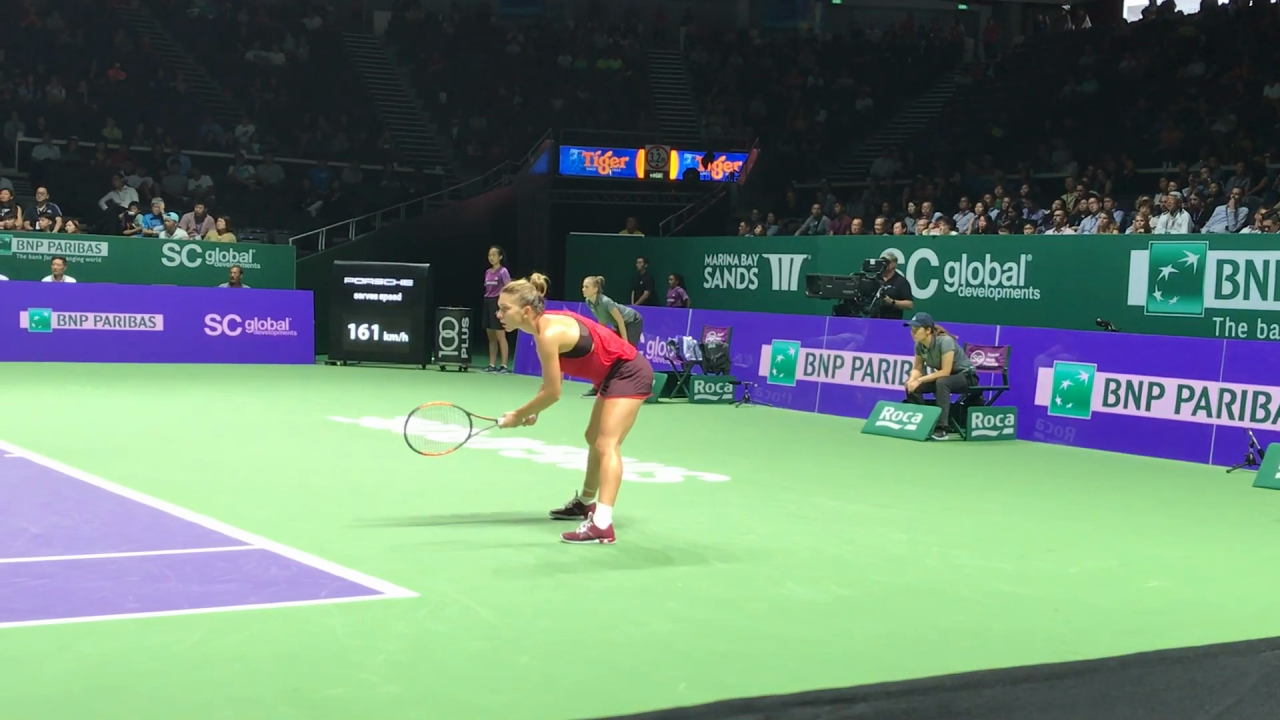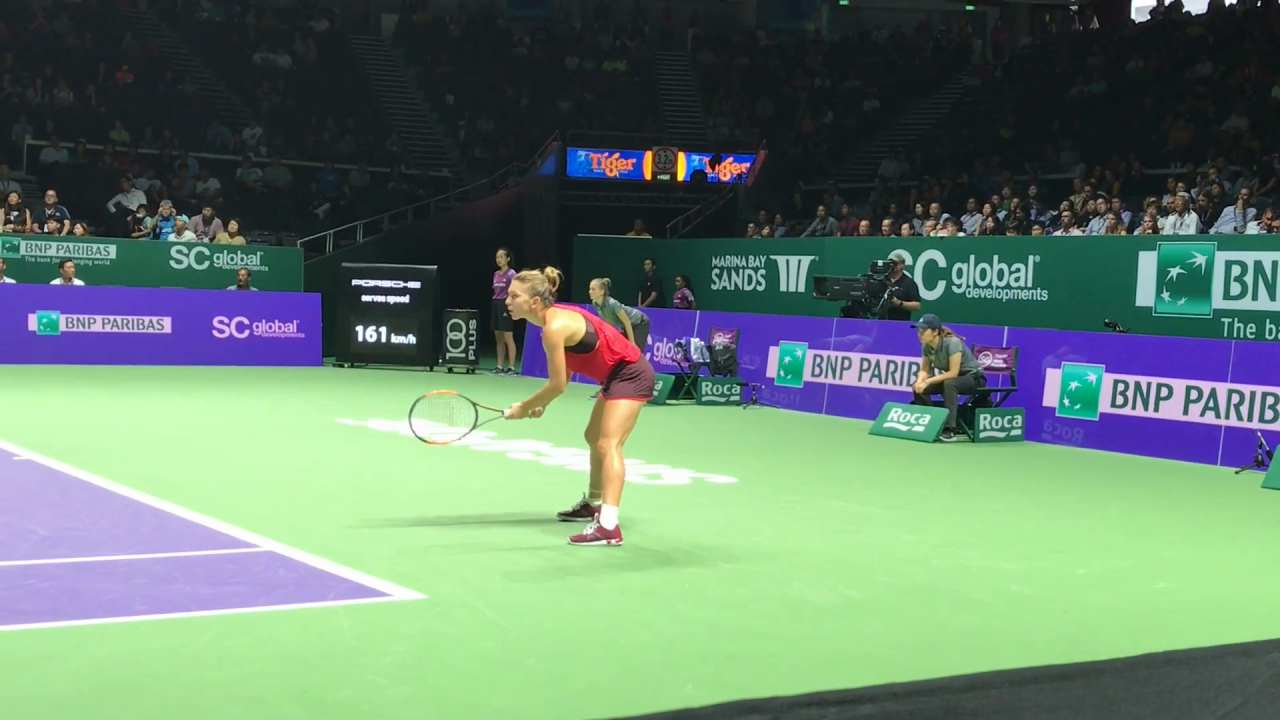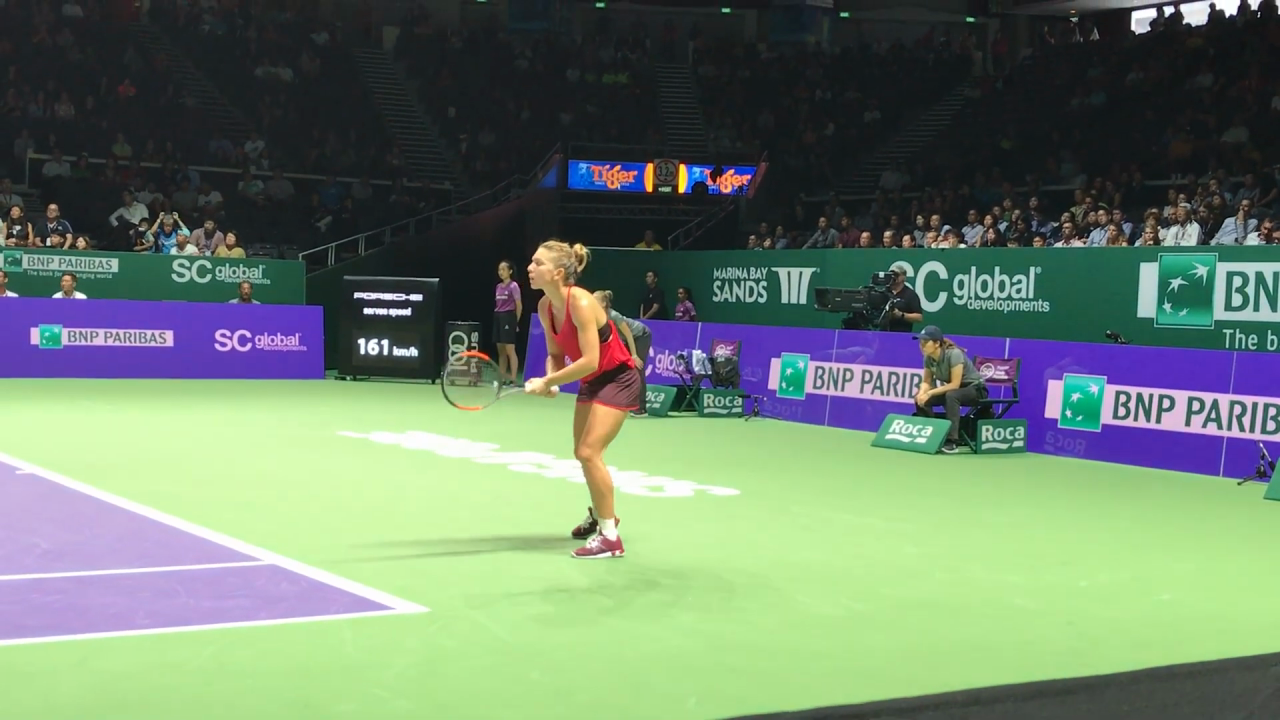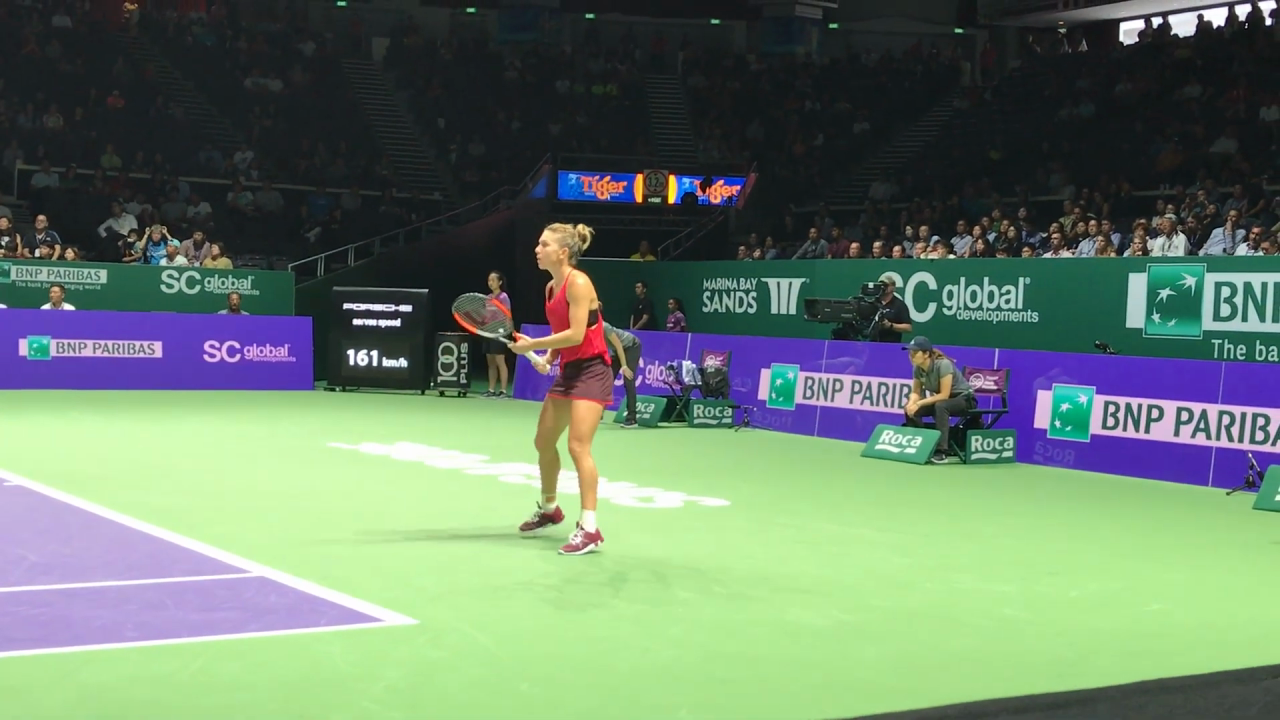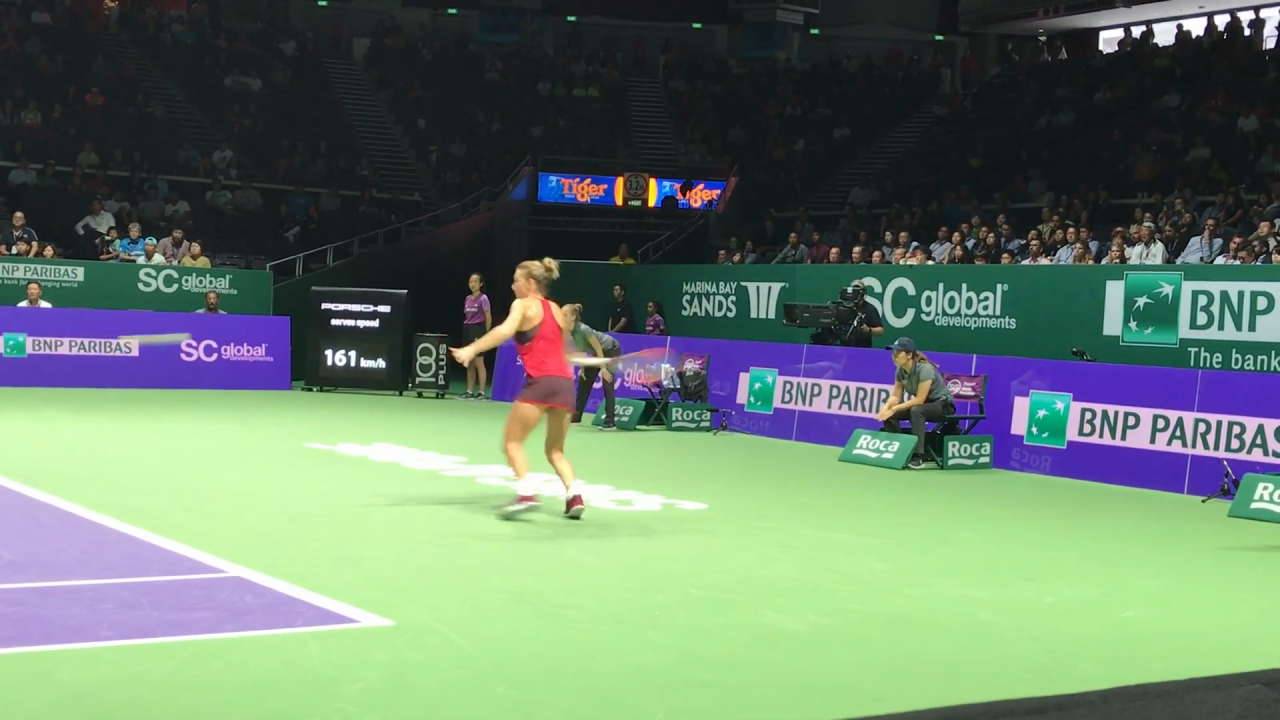
dt=1s
person 1, frame 1
left shoulder: (550, 333)
right shoulder: (544, 327)
left elbow: (553, 392)
right elbow: (551, 381)
left wrist: (518, 415)
right wrist: (533, 412)
left hip: (629, 372)
right hip: (614, 374)
left knee: (606, 444)
right knee: (594, 439)
left ankle: (602, 525)
right ankle: (586, 502)
person 1, frame 2
left shoulder: (555, 326)
right shoulder: (552, 321)
left elbow: (558, 385)
right elbow: (561, 377)
left wrist: (524, 407)
right wrist: (539, 405)
left hip: (631, 374)
right hip: (618, 374)
left knee: (608, 445)
right knee: (594, 438)
left ankle: (608, 525)
right ankle: (592, 504)
person 1, frame 3
left shoulder: (581, 304)
right shoulder: (545, 307)
left elbow: (590, 361)
right elbow: (555, 354)
left wrist: (547, 382)
right wrist: (550, 380)
left hip: (617, 379)
right hip: (592, 382)
left knee: (588, 453)
right knee: (585, 452)
left ankle: (610, 538)
right ankle: (601, 516)
person 1, frame 4
left shoulder: (578, 283)
right shoulder: (552, 287)
left elbow: (577, 335)
left wrist: (532, 345)
right wrist: (549, 357)
left hip: (590, 371)
right hip: (568, 372)
left knee: (578, 447)
right knee: (543, 442)
left ankle: (589, 529)
right ankle: (549, 508)
person 1, frame 5
left shoulder: (522, 305)
right shoulder: (555, 311)
left elbow: (505, 331)
left wrist: (470, 350)
left hip: (540, 383)
right hip: (565, 385)
left knee: (511, 442)
right knee: (555, 450)
left ankle: (527, 494)
right ankle: (574, 495)
